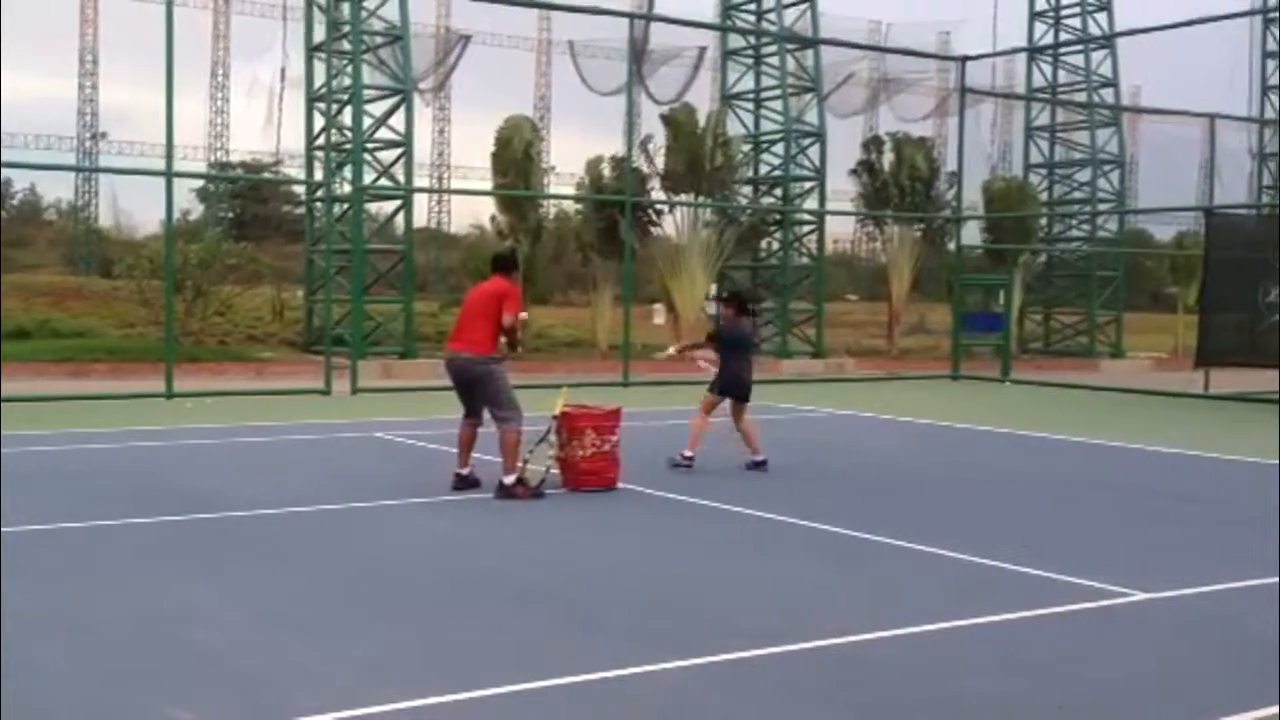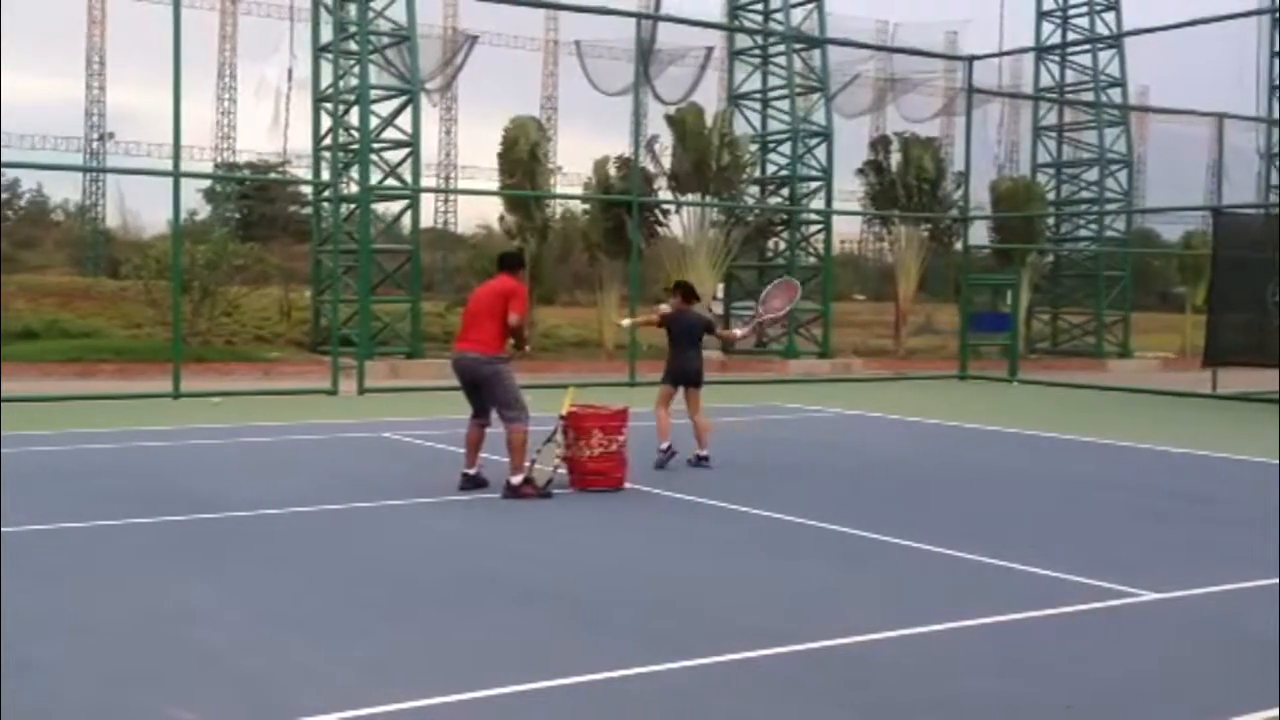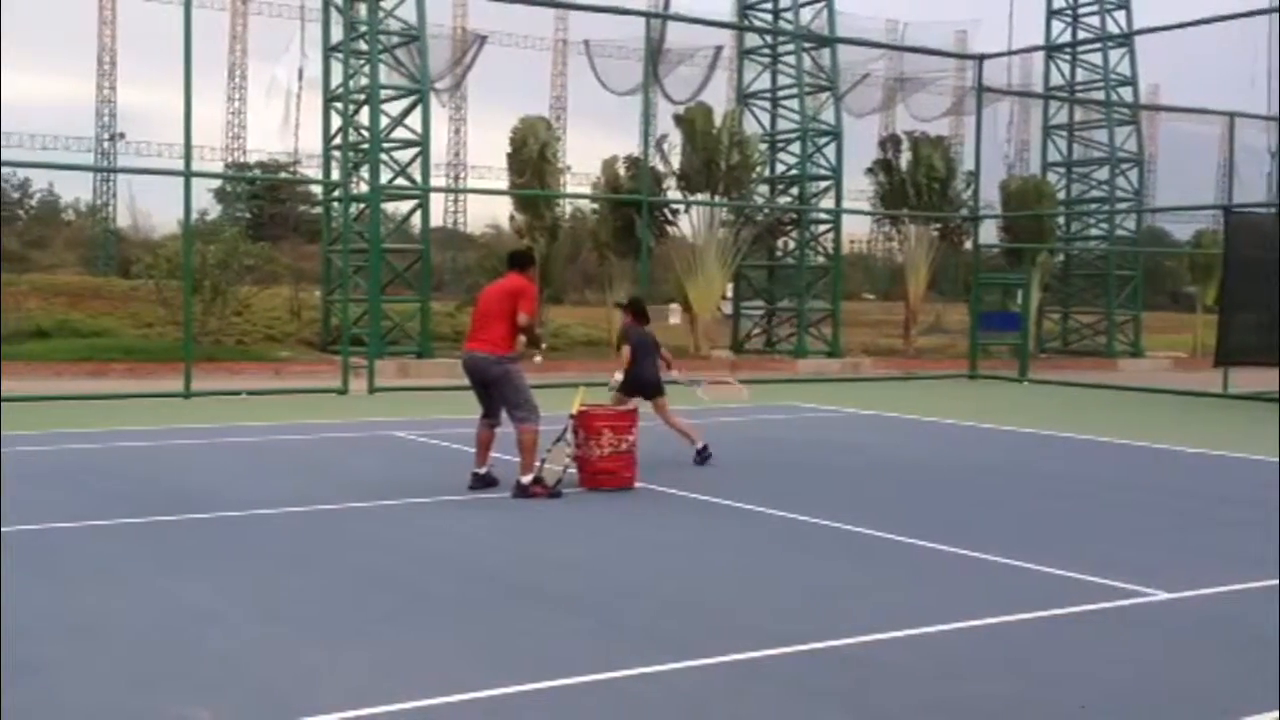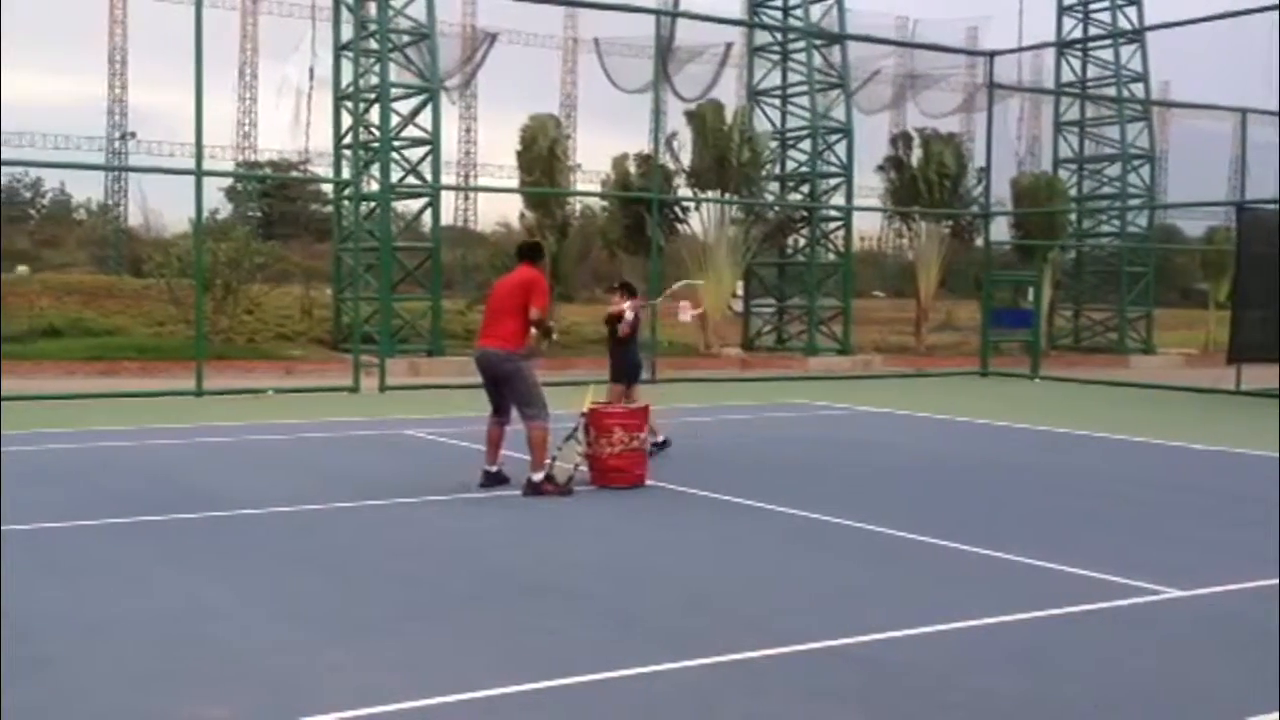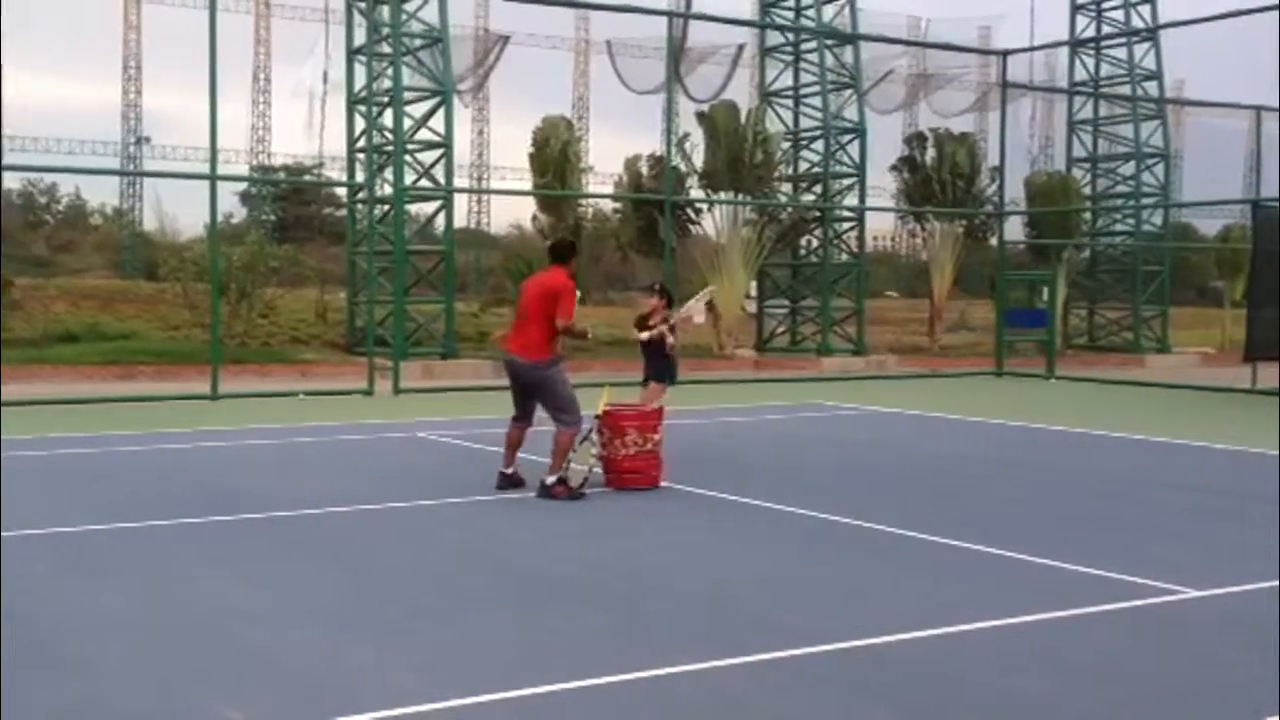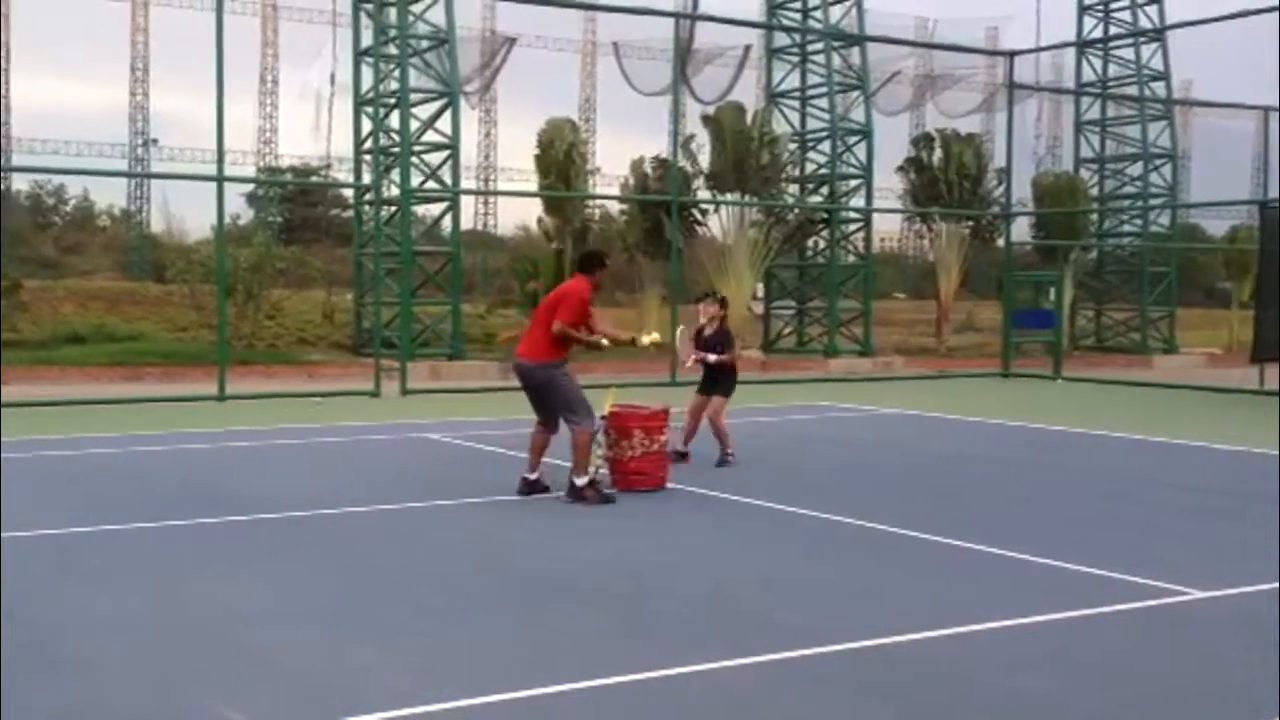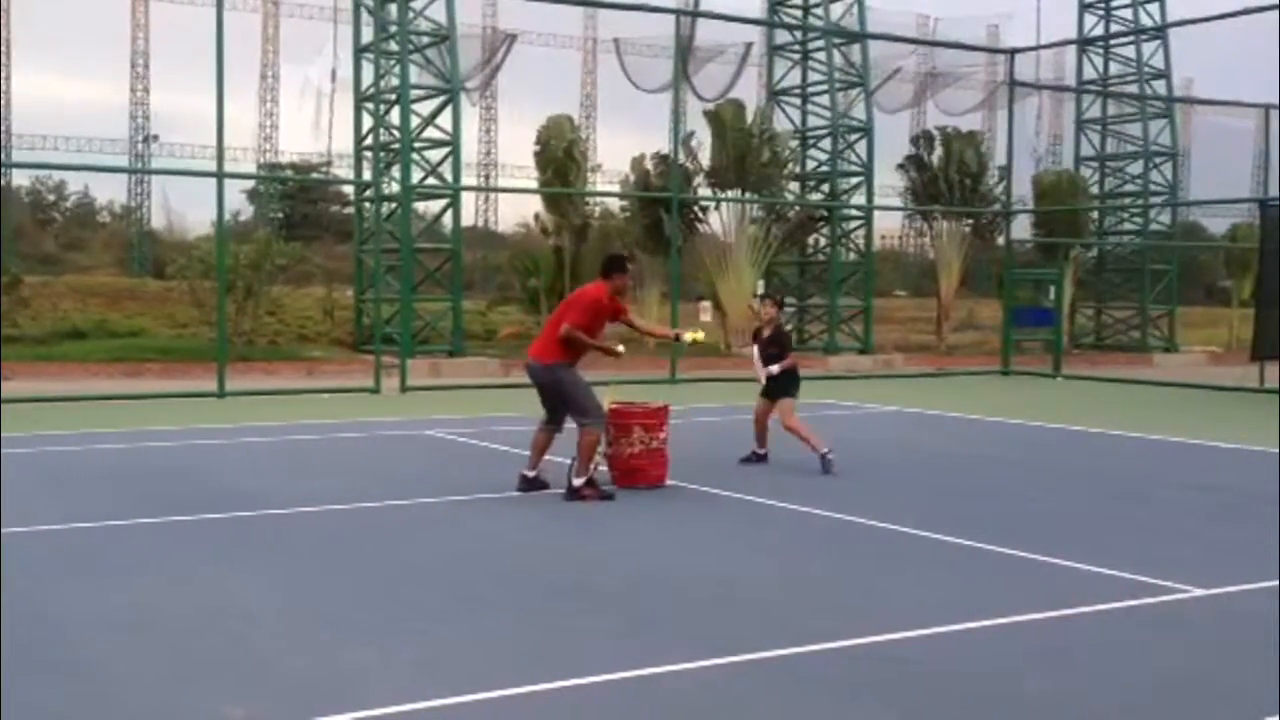
dt=0.4s
person 1, frame 1
left shoulder: (476, 290)
right shoulder: (510, 289)
right elbow: (508, 323)
right wrist: (514, 342)
left hip: (454, 356)
right hip: (481, 359)
left knee: (471, 415)
right knee: (510, 417)
left ankle: (463, 474)
right ankle: (510, 481)
person 1, frame 2
left shoulder: (481, 289)
right shoulder: (516, 287)
right elbow: (513, 322)
right wrist: (521, 341)
left hip: (461, 355)
right hip: (487, 358)
left knee: (479, 414)
right knee: (516, 416)
left ankle: (470, 474)
right ankle: (516, 482)
person 1, frame 3
left shoulder: (490, 288)
right shoulder: (526, 286)
right elbow: (523, 322)
right wrist: (534, 339)
left hip: (471, 355)
right hip: (497, 358)
left knee: (490, 414)
right knee: (527, 416)
left ankle: (480, 473)
right ankle: (527, 481)
person 1, frame 4
left shoulder: (501, 281)
right shoulder: (537, 279)
right elbow: (535, 316)
right wrist: (546, 329)
left hip: (484, 350)
right hip: (509, 354)
left knee: (499, 412)
right knee: (536, 414)
left ankle: (491, 471)
right ankle: (538, 479)
person 1, frame 5
left shoulder: (533, 280)
right shoulder: (565, 283)
right elbow: (562, 325)
right wrist: (579, 332)
left hip: (513, 356)
right hip: (539, 361)
left knee: (521, 417)
right knee: (570, 420)
left ankle: (507, 473)
right ankle: (552, 482)
person 1, frame 6
left shoulder: (571, 288)
right shoulder: (580, 292)
left elbow: (596, 328)
right elbow: (558, 329)
left wrist: (632, 339)
right wrist: (588, 342)
left hip: (525, 361)
right hip: (544, 364)
left knee: (547, 421)
right knee: (583, 420)
left ankle: (530, 478)
right ankle: (580, 484)
person 1, frame 7
left shoulder: (609, 300)
right shoulder: (592, 296)
left elbow: (639, 324)
right elbow: (565, 332)
left wrist: (675, 334)
right wrist: (601, 346)
left hip: (539, 362)
right hip: (552, 365)
left knee: (553, 419)
right knee: (593, 420)
left ankle: (529, 475)
right ankle: (579, 484)
